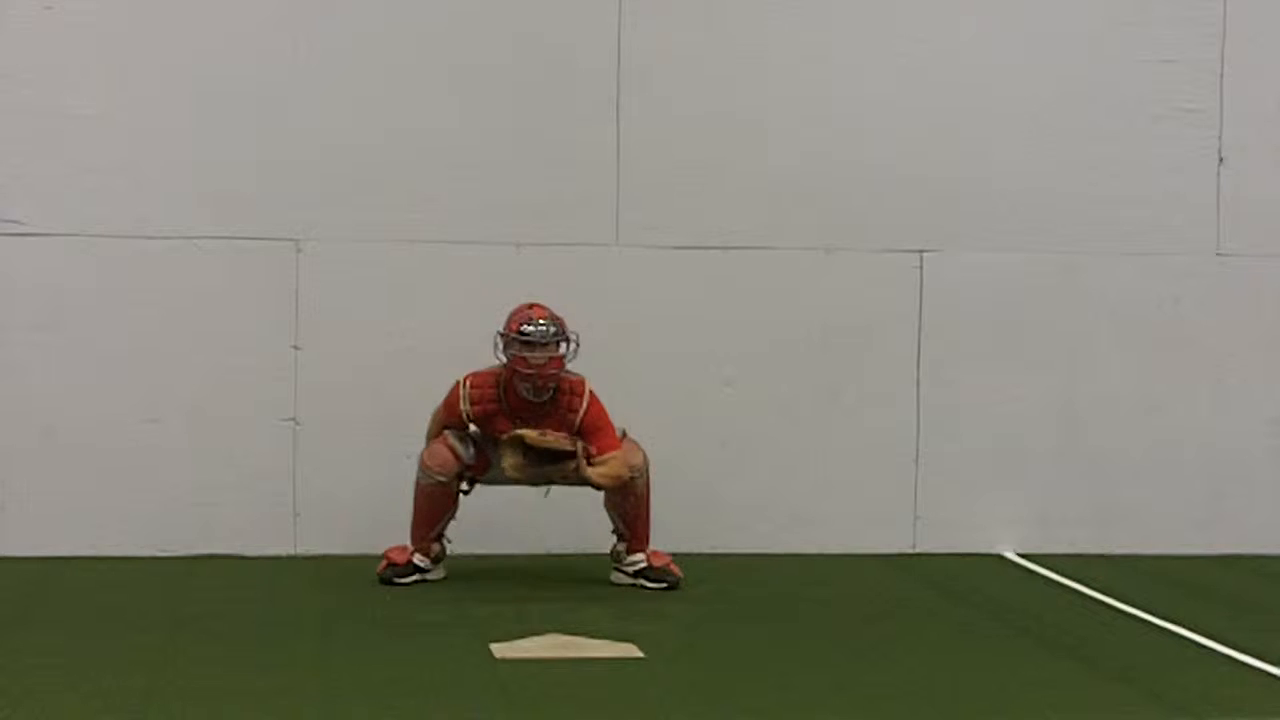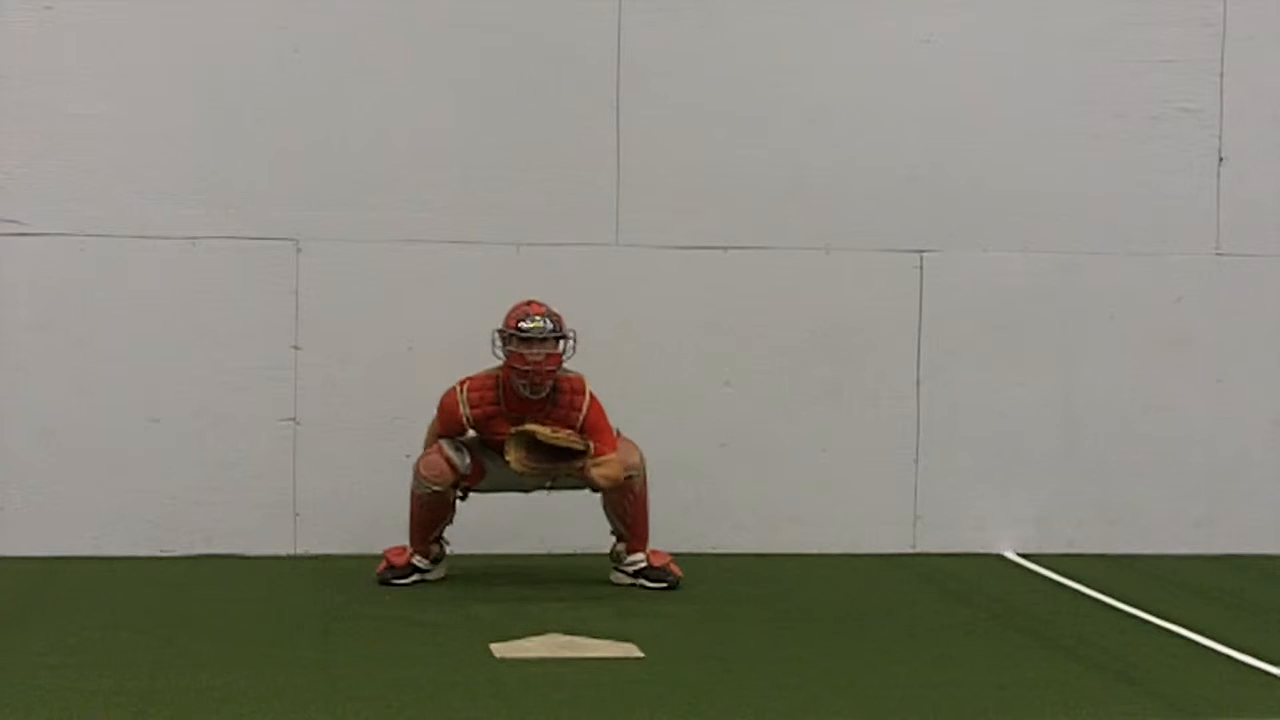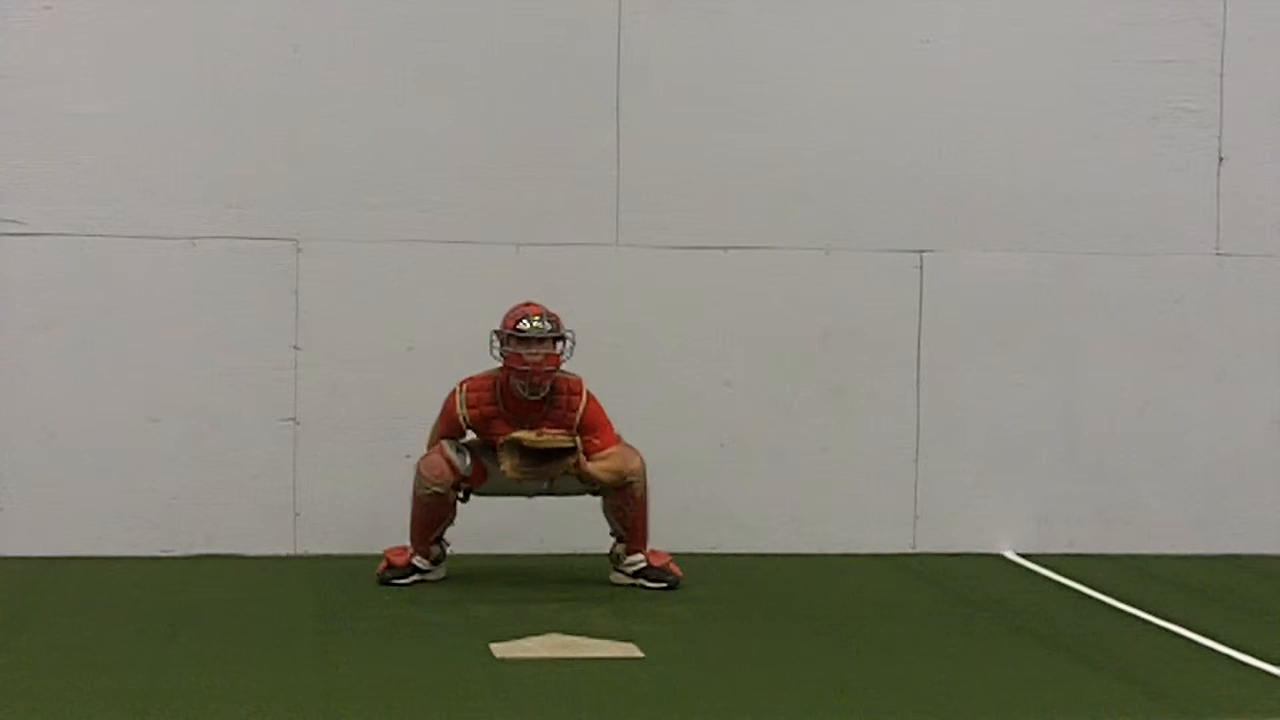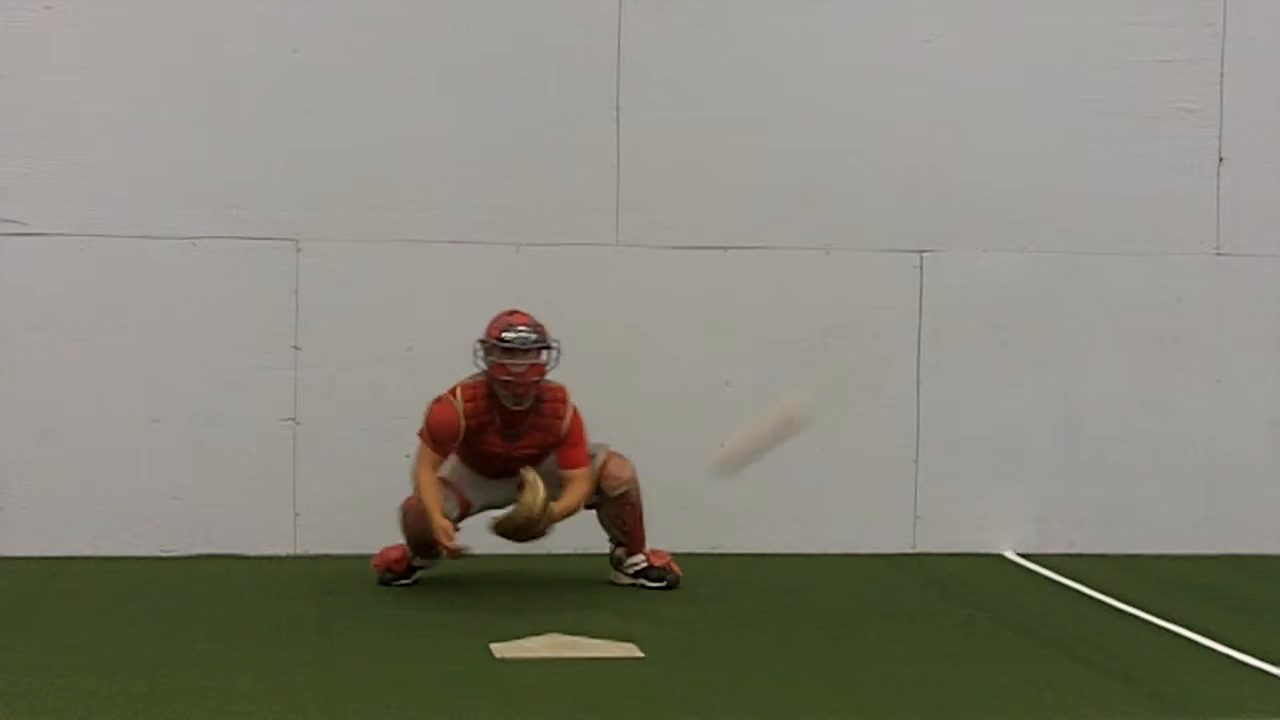
dt=0.5s
person 1, frame 1
left shoulder: (578, 397)
right shoulder: (477, 391)
left elbow: (619, 470)
right elbow: (441, 421)
left wrist: (586, 474)
right wrist: (433, 474)
right hip: (499, 455)
left knee: (632, 459)
right knee: (438, 457)
left ankle: (633, 558)
right ankle: (424, 554)
person 1, frame 2
left shoulder: (577, 397)
right shoulder: (473, 395)
left elbow: (615, 473)
right elbow: (437, 436)
left wrist: (590, 475)
right wrist: (432, 479)
right hip: (495, 462)
left knee: (628, 458)
right knee: (432, 465)
left ankle: (632, 558)
right ankle: (423, 555)
person 1, frame 3
left shoulder: (576, 398)
right shoulder: (472, 395)
left elbow: (617, 467)
right elbow: (440, 441)
left wrist: (585, 469)
right wrist: (433, 489)
right hip: (497, 466)
left knee: (629, 463)
right knee: (433, 467)
left ankle: (632, 559)
right ankle: (424, 556)
person 1, frame 4
left shoulder: (559, 407)
right shoulder: (459, 401)
left elbow: (580, 482)
right elbow: (426, 469)
left wrist: (553, 513)
right wrist: (437, 522)
left hip: (539, 470)
right hip: (471, 472)
left knee: (617, 472)
right knee: (418, 513)
left ankle: (633, 560)
right ankle: (418, 558)
